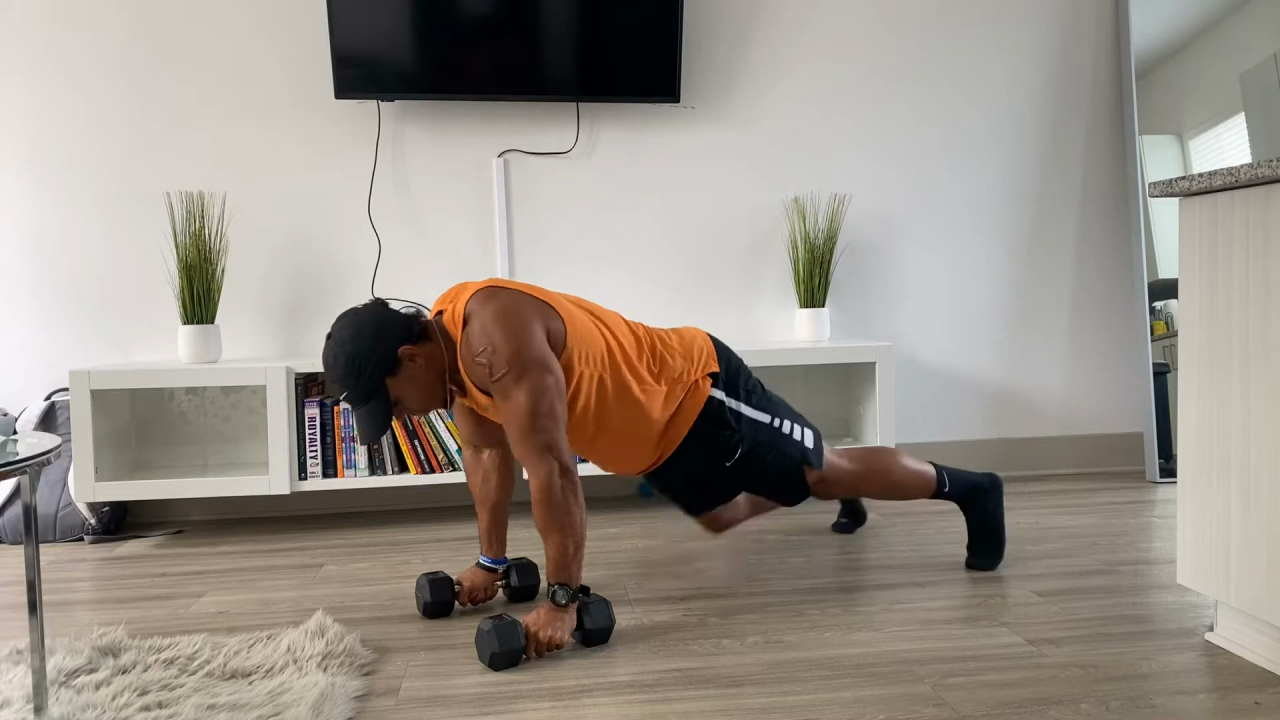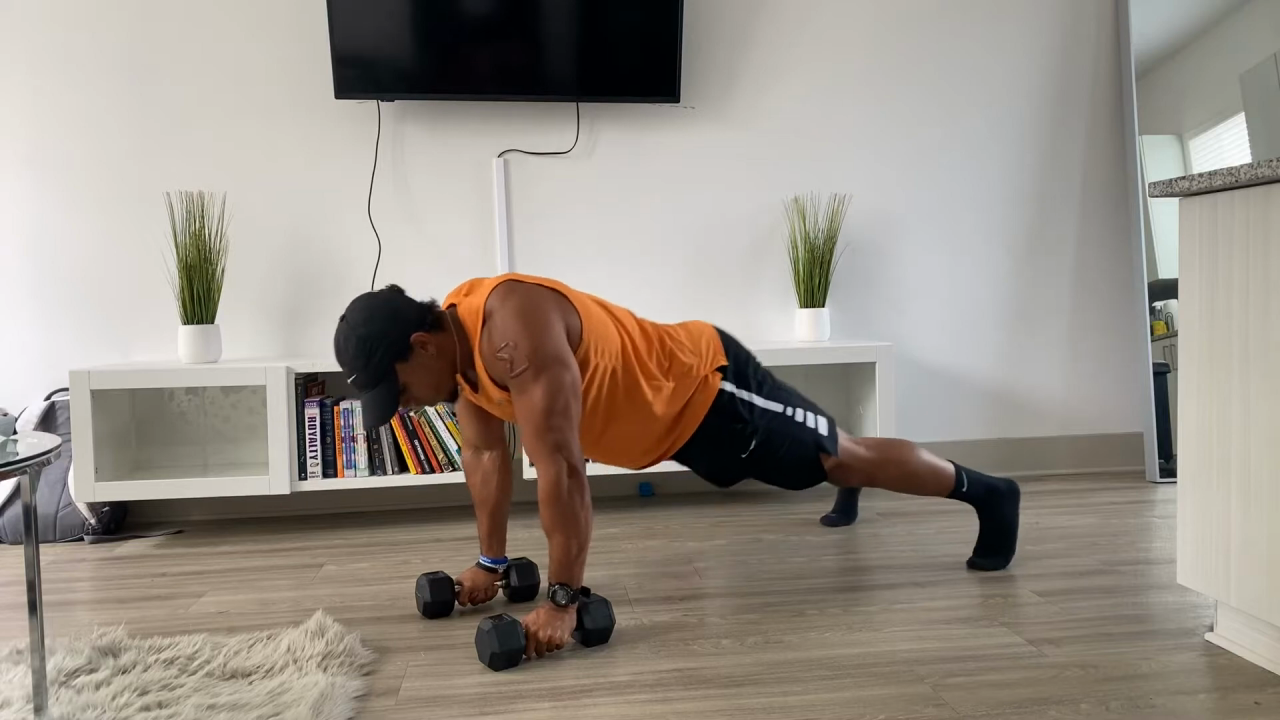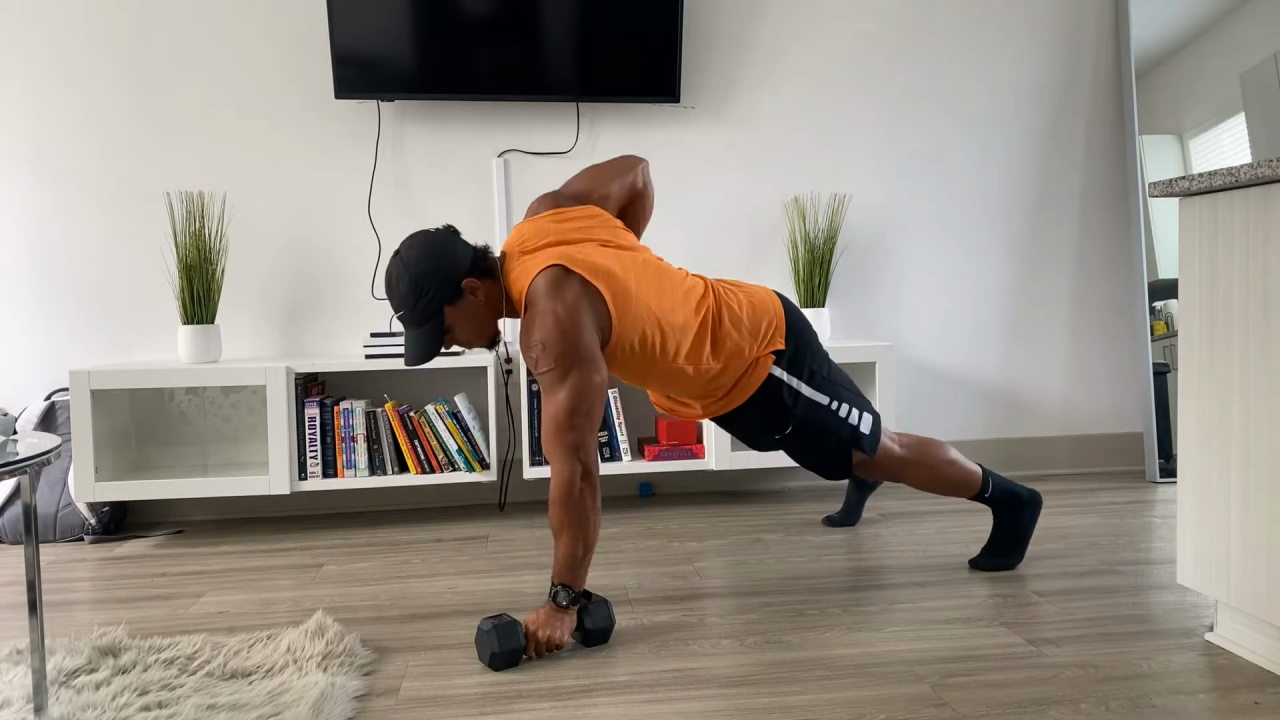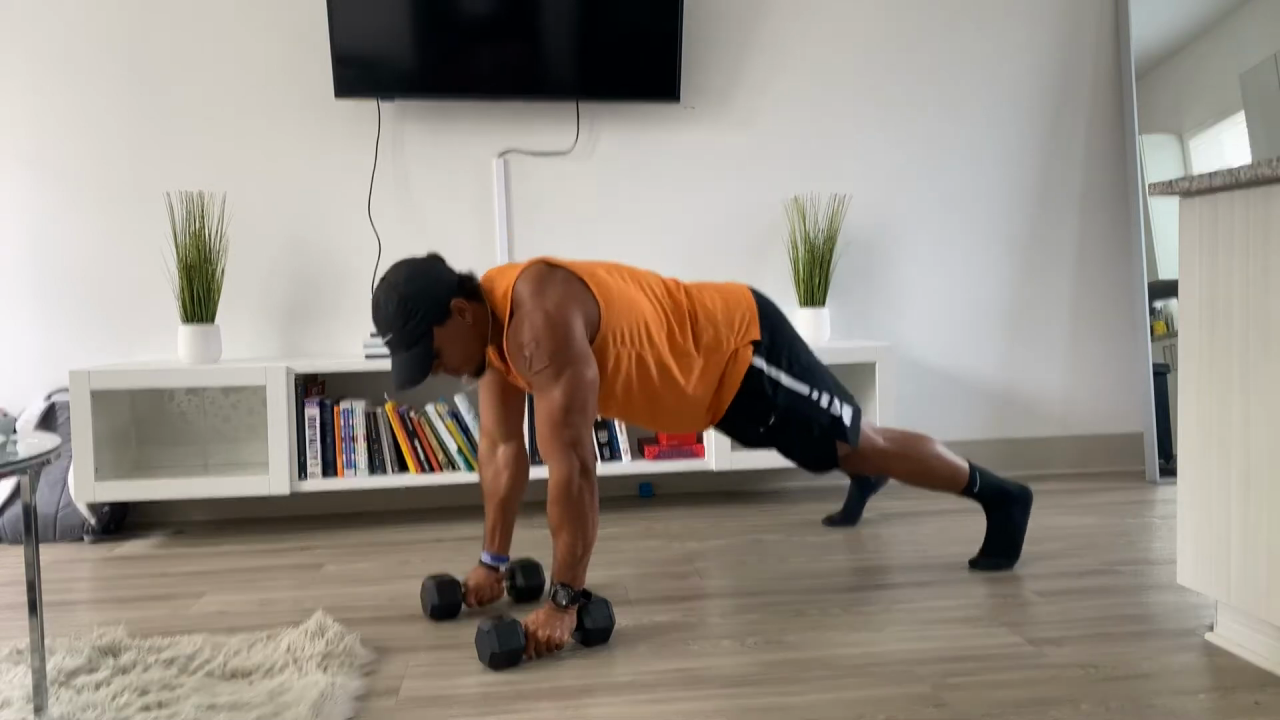
dt=0.7s
person 1, frame 1
left shoulder: (494, 336)
right shoulder: (449, 343)
left elbow: (552, 469)
right elbow: (487, 451)
left wrist: (561, 600)
right wrist: (489, 562)
left hip: (697, 393)
right hip: (657, 422)
left knee: (827, 474)
right knee: (721, 518)
left ankle: (968, 488)
right ankle: (830, 481)
person 1, frame 2
left shoulder: (514, 330)
right shoulder: (457, 335)
left elbow: (561, 468)
right elbow: (485, 451)
left wrist: (561, 600)
right wrist: (490, 561)
left hip: (707, 384)
right hip: (672, 409)
left knee: (843, 456)
left ankle: (986, 492)
right ankle: (846, 486)
person 1, frame 3
left shoulder: (553, 314)
right shoulder: (540, 222)
left elbow: (574, 470)
right elbow: (635, 171)
left wrist: (563, 601)
left hip: (762, 356)
right hip: (733, 336)
left knee: (879, 451)
left ankle: (1009, 499)
right ankle: (863, 482)
person 1, frame 4
left shoulder: (539, 317)
right shoulder: (494, 319)
left elbow: (572, 467)
right elbow: (502, 446)
left wrist: (564, 600)
right wrist: (492, 560)
left hip: (743, 347)
right hip: (716, 364)
left knee: (858, 445)
left ankle: (999, 496)
right ankle: (865, 478)
